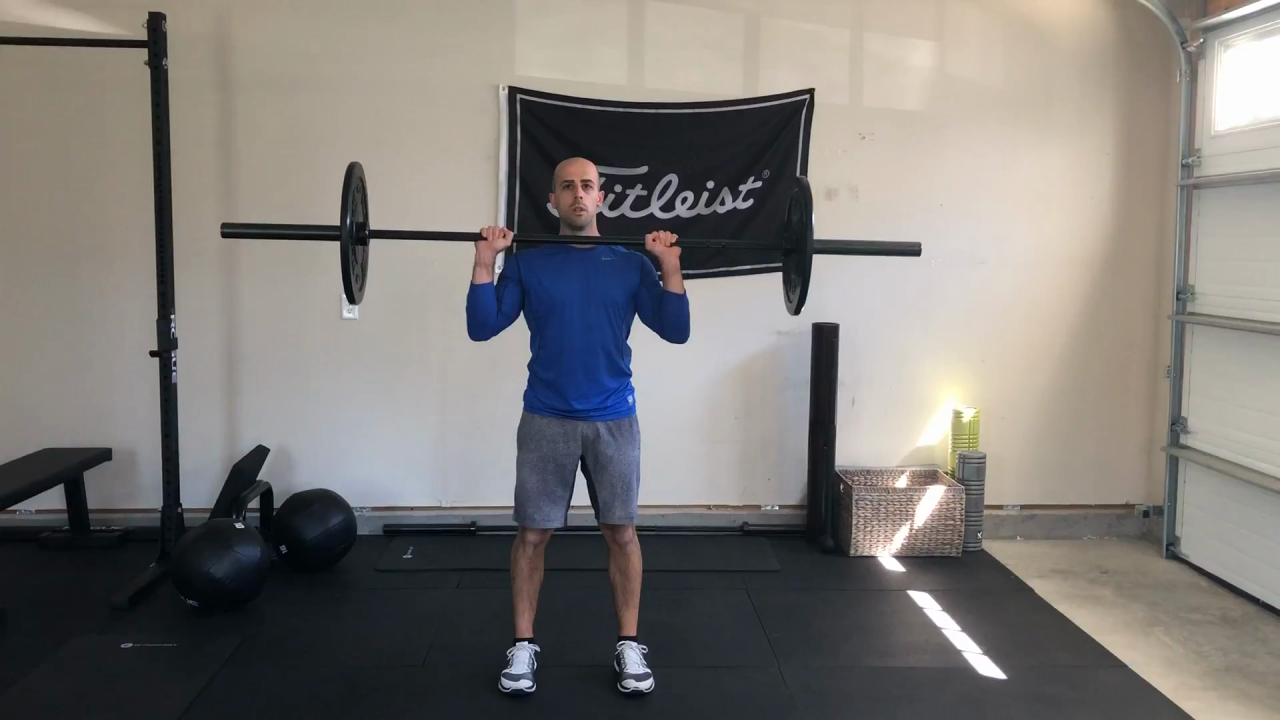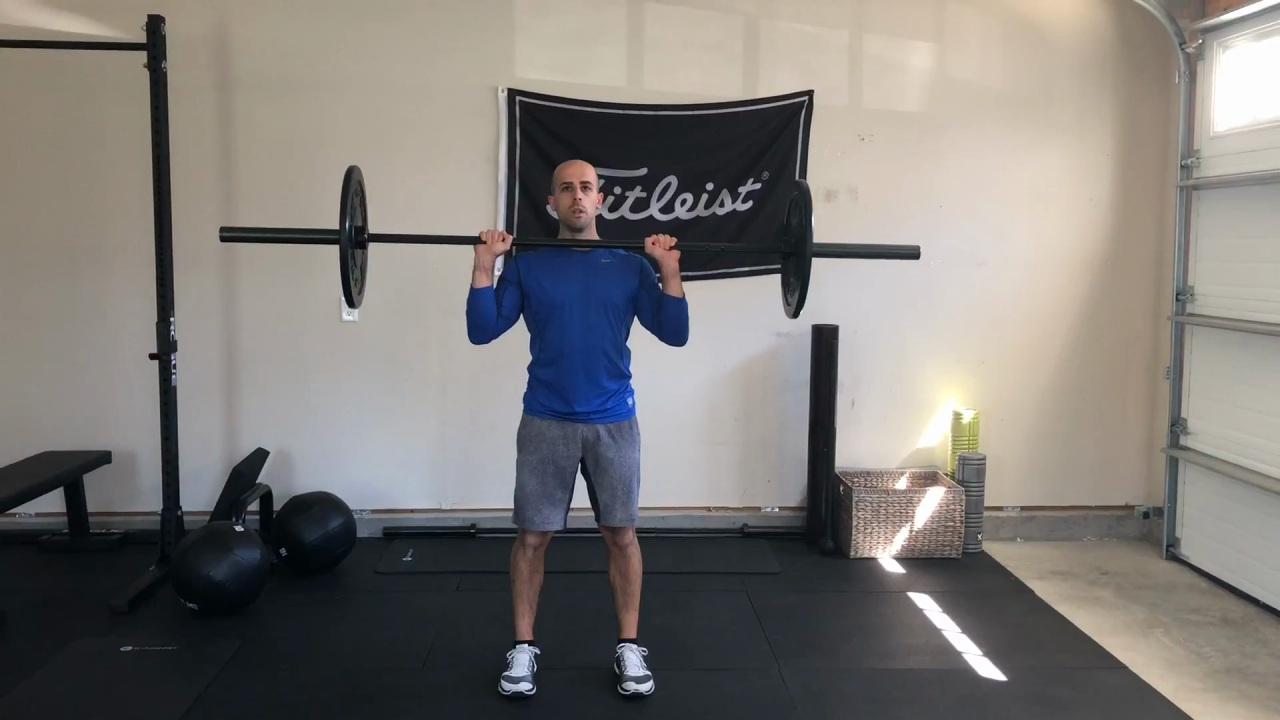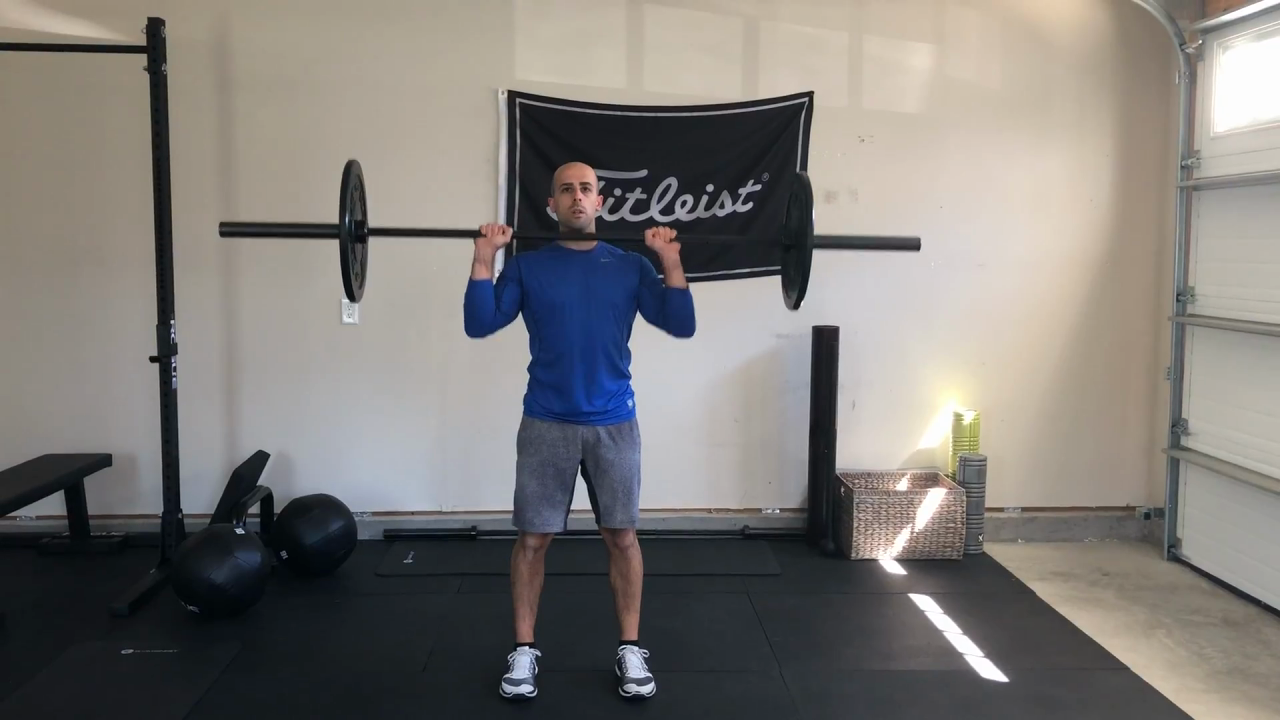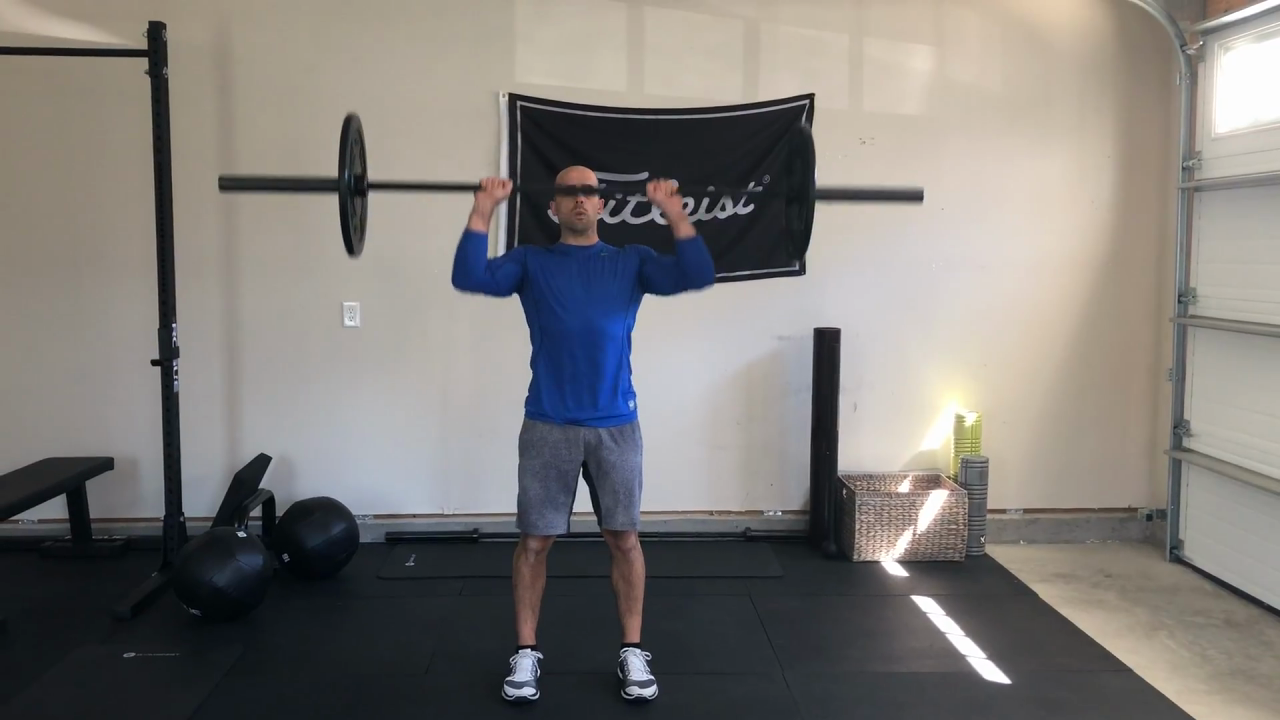
dt=0.2s
person 1, frame 1
left shoulder: (630, 264)
right shoulder: (528, 263)
left elbow: (677, 330)
right elbow: (481, 327)
left wrist: (670, 266)
right wrist: (484, 262)
left hip: (614, 420)
right hip: (545, 419)
left knee: (621, 533)
right knee: (532, 533)
left ankle: (628, 646)
right ankle: (523, 646)
person 1, frame 2
left shoulder: (631, 267)
right shoulder: (527, 266)
left elbow: (676, 334)
right elbow: (481, 331)
left wrist: (669, 270)
right wrist: (483, 266)
left hip: (614, 422)
right hip: (545, 422)
left knee: (621, 535)
right knee: (532, 536)
left ankle: (629, 648)
right ankle: (523, 648)
person 1, frame 3
left shoulder: (630, 267)
right shoulder: (528, 266)
left elbow: (682, 325)
right elbow: (479, 325)
left wrist: (670, 263)
right wrist: (483, 259)
left hip: (614, 423)
right hip: (545, 424)
left knee: (621, 536)
right knee: (532, 538)
left ankle: (630, 649)
right ankle: (524, 650)
person 1, frame 4
left shoulder: (631, 261)
right shoulder: (530, 261)
left elbow: (699, 275)
right elbow: (468, 276)
left wrist: (674, 212)
right wrist: (482, 211)
left hip: (615, 423)
right hip: (547, 425)
left knee: (623, 537)
right knee: (534, 540)
left ankle: (632, 652)
right ankle: (526, 653)
